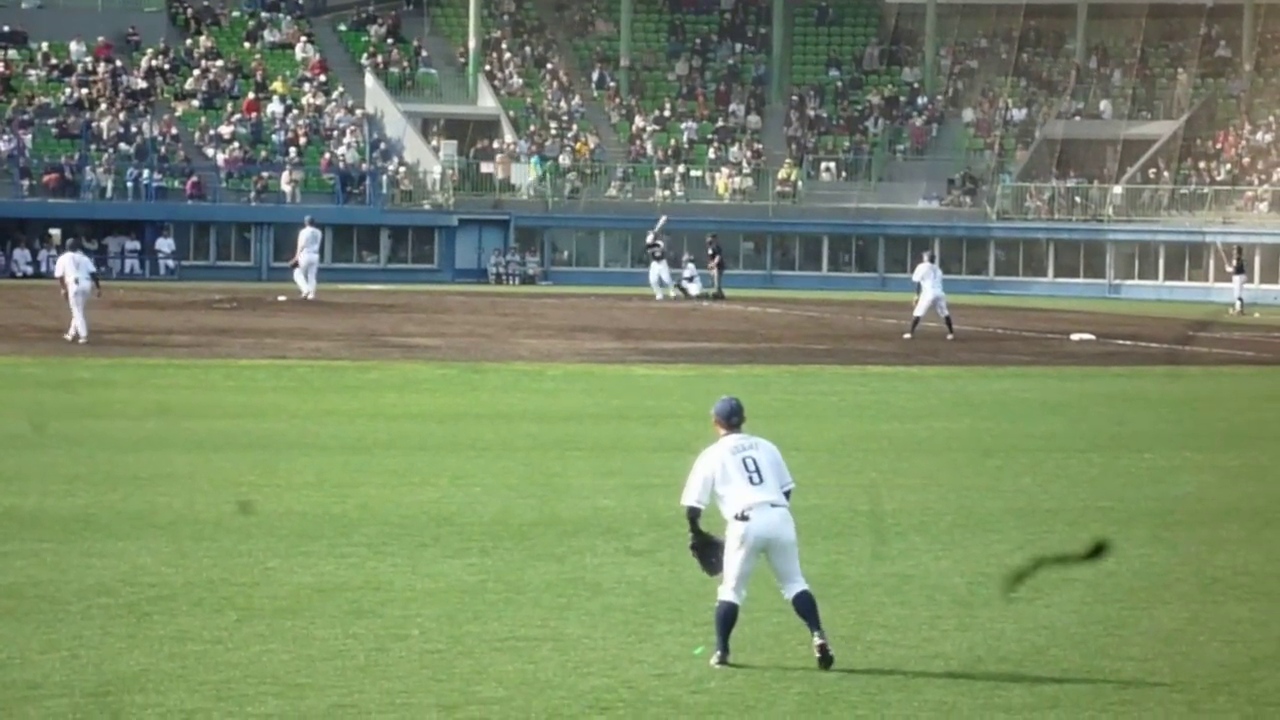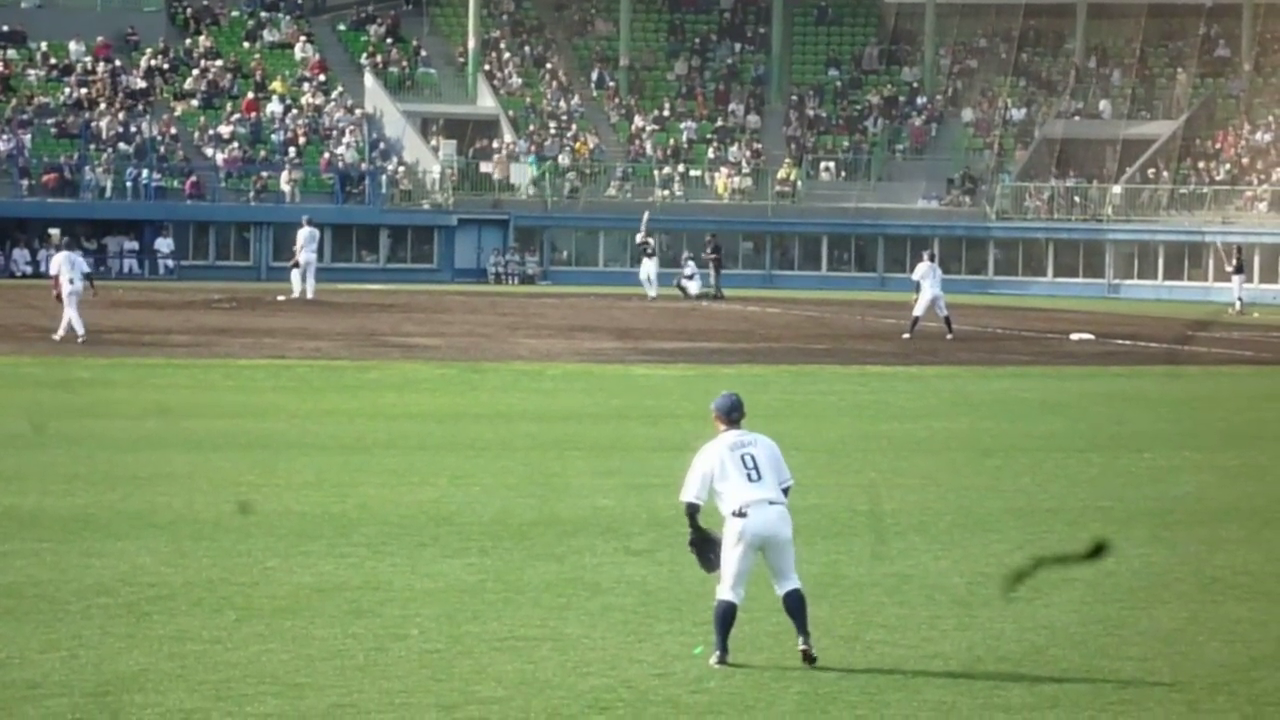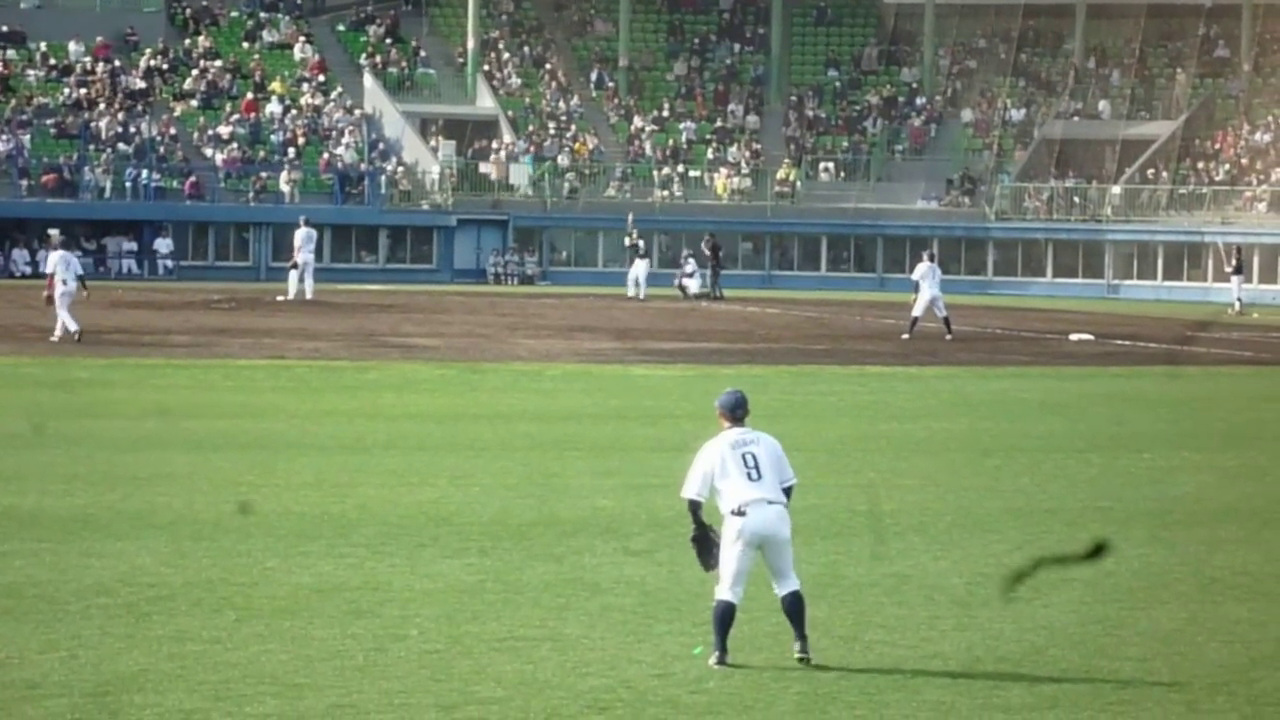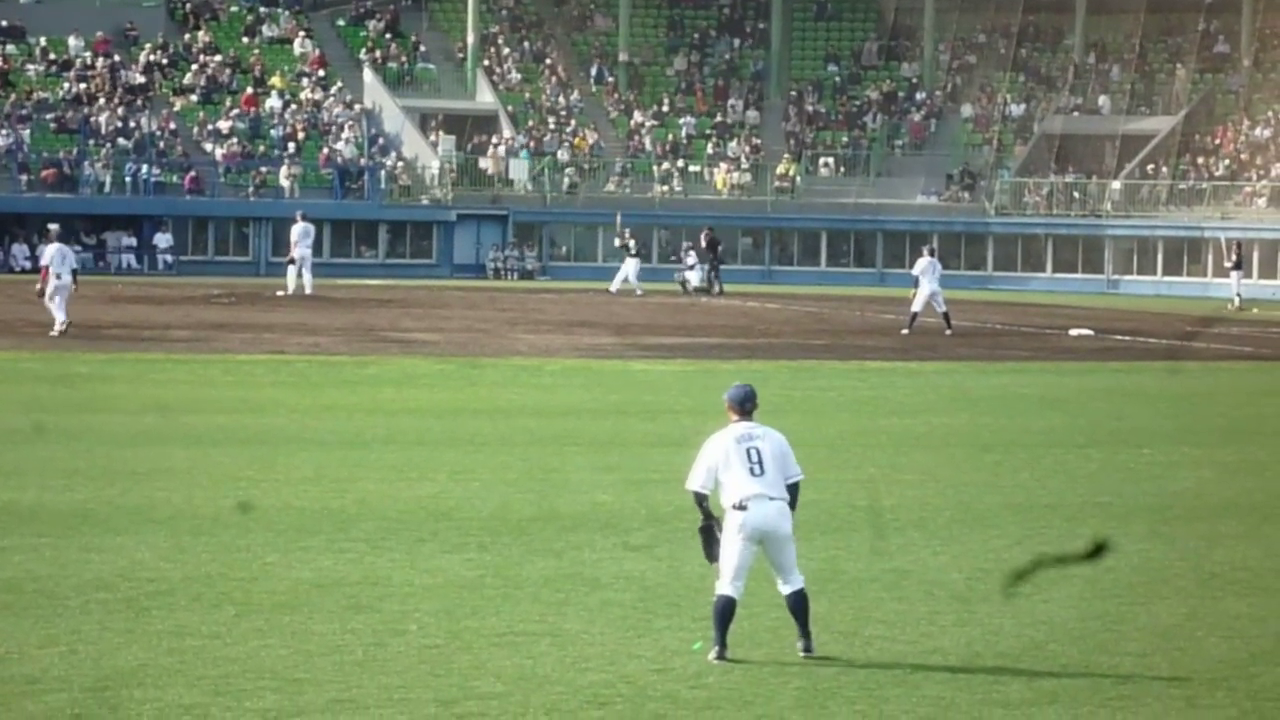
dt=0.1s
person 1, frame 1
left shoulder: (711, 456)
right shoulder: (766, 447)
left elbow: (693, 505)
right elbow: (786, 489)
left wrist: (695, 531)
left hip: (745, 525)
right hip: (780, 520)
left knee: (731, 591)
right knee: (794, 584)
left ankle: (721, 652)
right ankle: (818, 635)
person 1, frame 2
left shoulder: (711, 451)
right shoulder: (766, 443)
left elbow: (692, 500)
right elbow: (785, 486)
left wrist: (695, 527)
left hip: (742, 522)
right hip: (778, 516)
left knee: (730, 590)
right knee: (787, 582)
left ankle: (721, 651)
right ankle: (803, 638)
person 1, frame 3
left shoulder: (713, 448)
right shoulder: (769, 441)
left elbow: (694, 497)
right elbow: (788, 485)
left wrist: (699, 524)
left hip: (741, 521)
right hip: (776, 516)
left knee: (729, 589)
right knee: (787, 582)
left ankle: (720, 652)
right ankle: (800, 643)
person 1, frame 4
left shoulder: (718, 441)
right shoulder: (775, 437)
left elbow: (699, 489)
right elbow: (793, 482)
left wrist: (707, 515)
right wrist: (790, 516)
left hip: (741, 516)
right hip: (777, 513)
left knee: (729, 584)
right knee: (790, 579)
left ankle: (719, 646)
right ankle: (805, 640)
